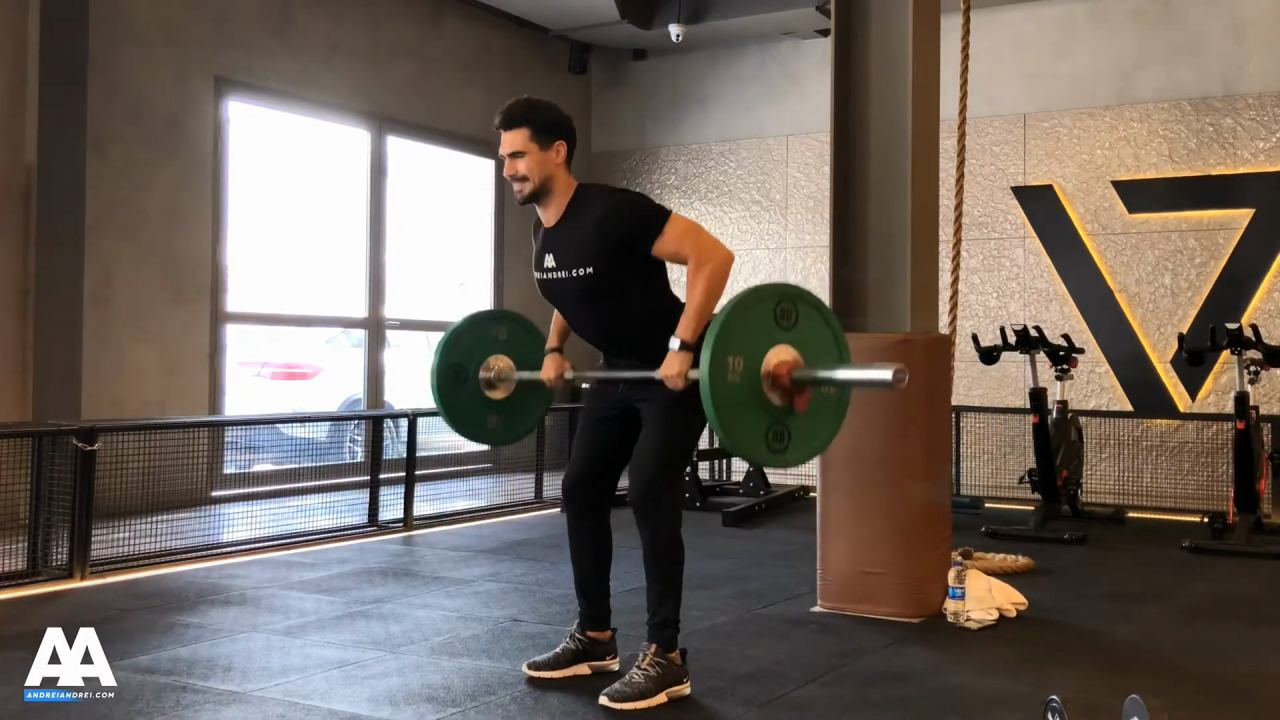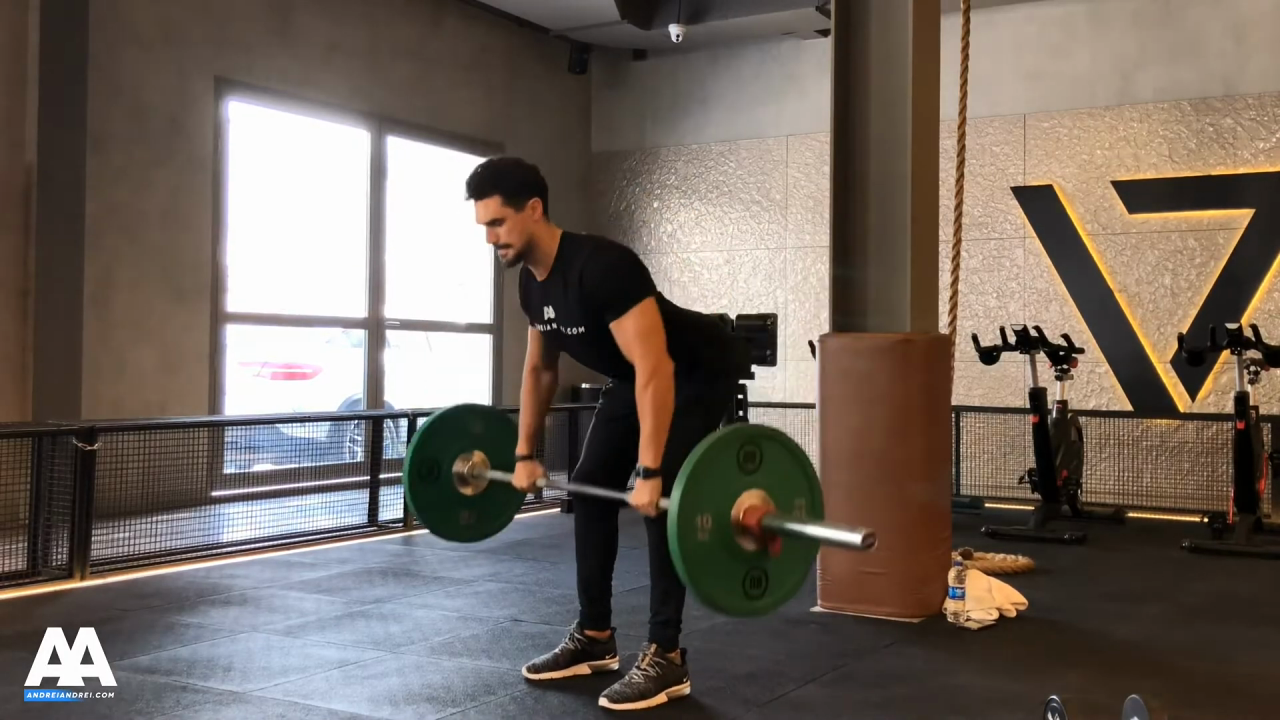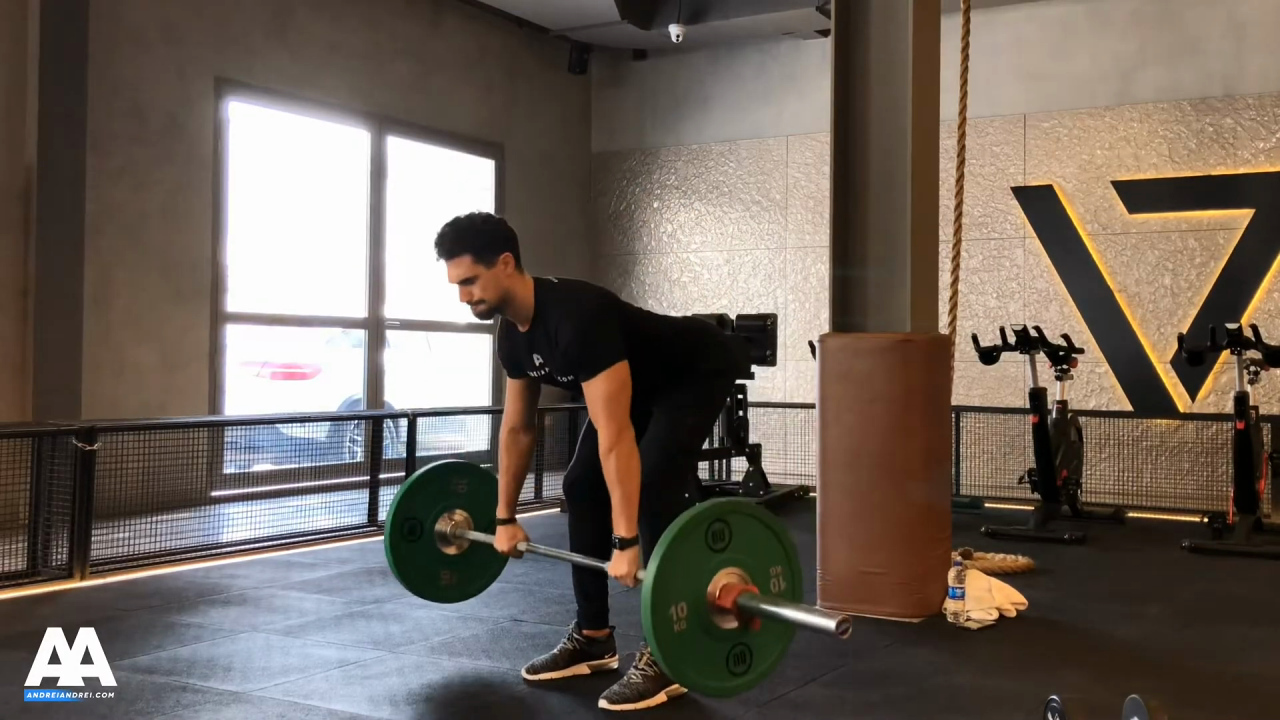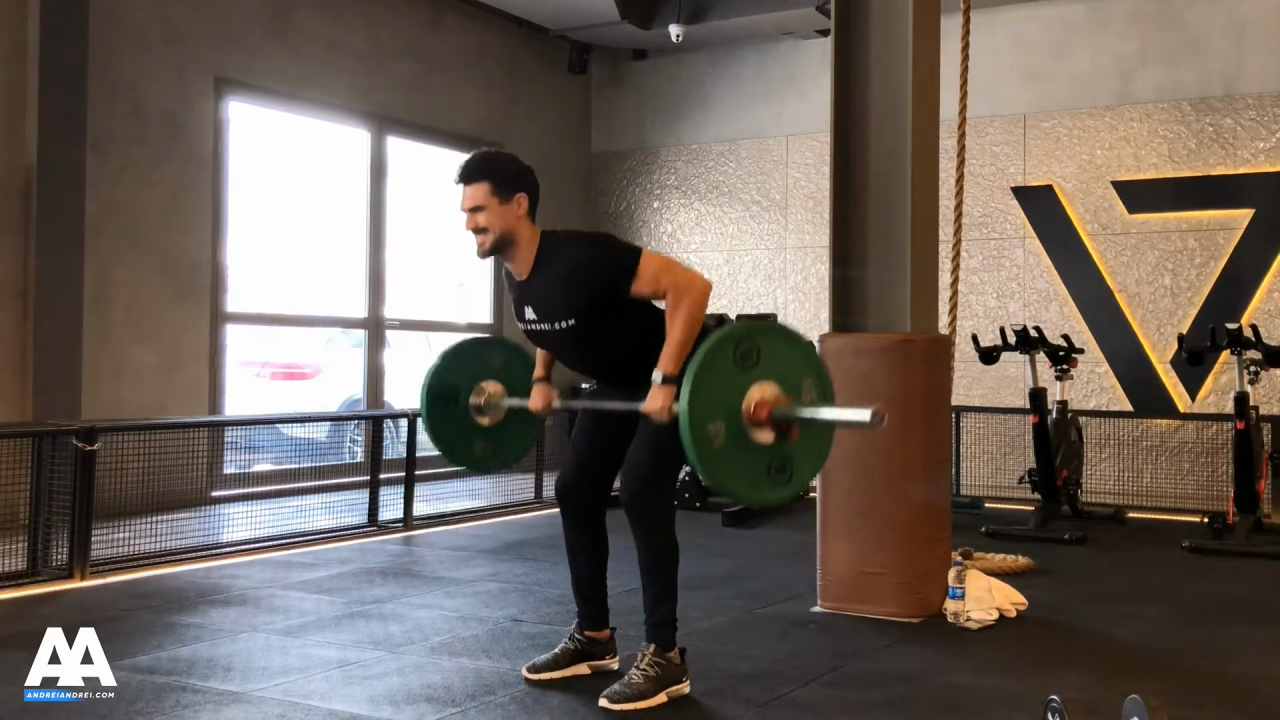
dt=0.5s
person 1, frame 1
left shoulder: (613, 211)
right shoulder: (543, 232)
left elbow: (712, 255)
left wrist: (683, 346)
right wrist: (555, 350)
left hip: (674, 370)
right hip: (619, 371)
left knee: (650, 496)
right knee: (581, 491)
left ankle: (665, 658)
right ankle: (594, 637)
person 1, frame 2
left shoulder: (601, 267)
right shoulder: (531, 284)
left elbow: (655, 368)
right elbow: (539, 370)
left wrist: (650, 472)
right wrist: (525, 453)
left hip: (698, 371)
right hip: (630, 377)
left knee: (661, 500)
right knee: (590, 490)
left ankle: (665, 658)
right ankle: (594, 636)
person 1, frame 3
left shoulder: (578, 317)
right shoulder: (512, 335)
left elbow: (616, 439)
right elbow: (516, 430)
left wrist: (627, 546)
right wrist: (505, 518)
left hip: (697, 372)
right hip: (640, 379)
left knee: (655, 493)
right knee: (581, 487)
left ankle: (664, 658)
right ankle: (592, 636)
person 1, frame 4
left shoulder: (581, 257)
right shoulder: (515, 277)
left elbow: (691, 288)
left wrist: (666, 383)
right wrist: (541, 380)
left hip: (682, 369)
right hip: (615, 381)
left knee: (642, 493)
right knee: (575, 490)
left ankle: (664, 657)
right ankle: (593, 636)
